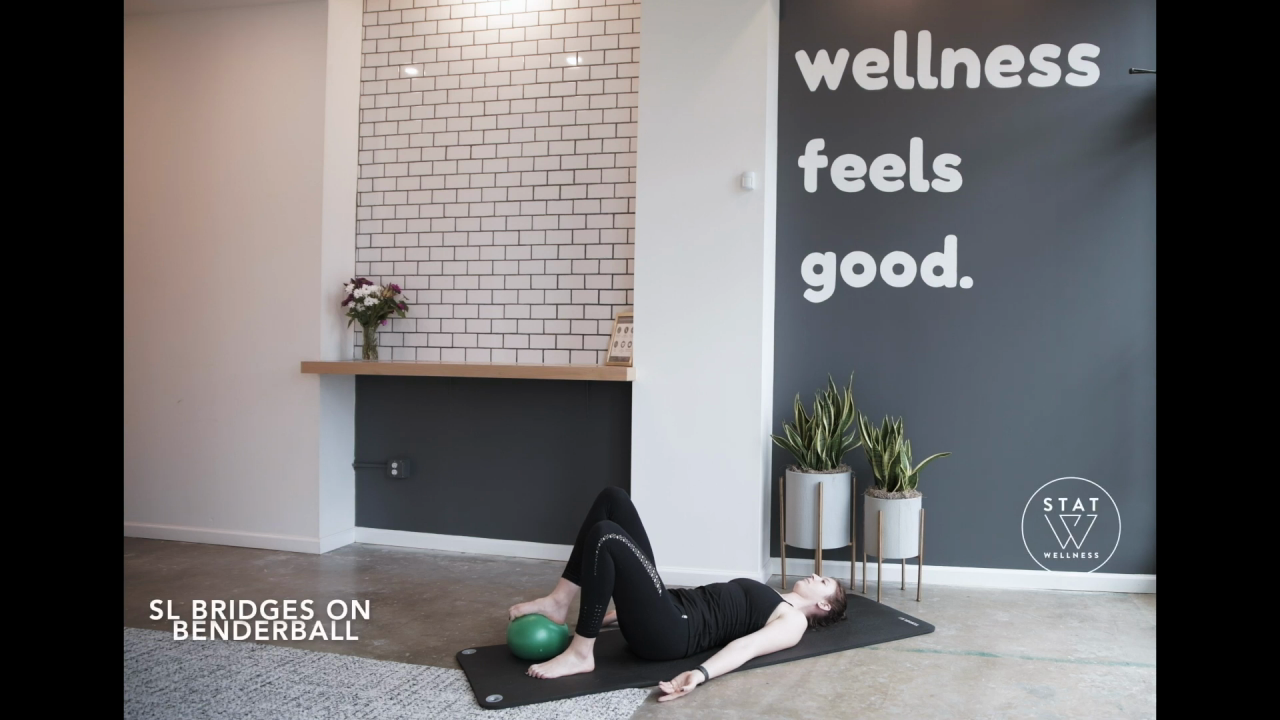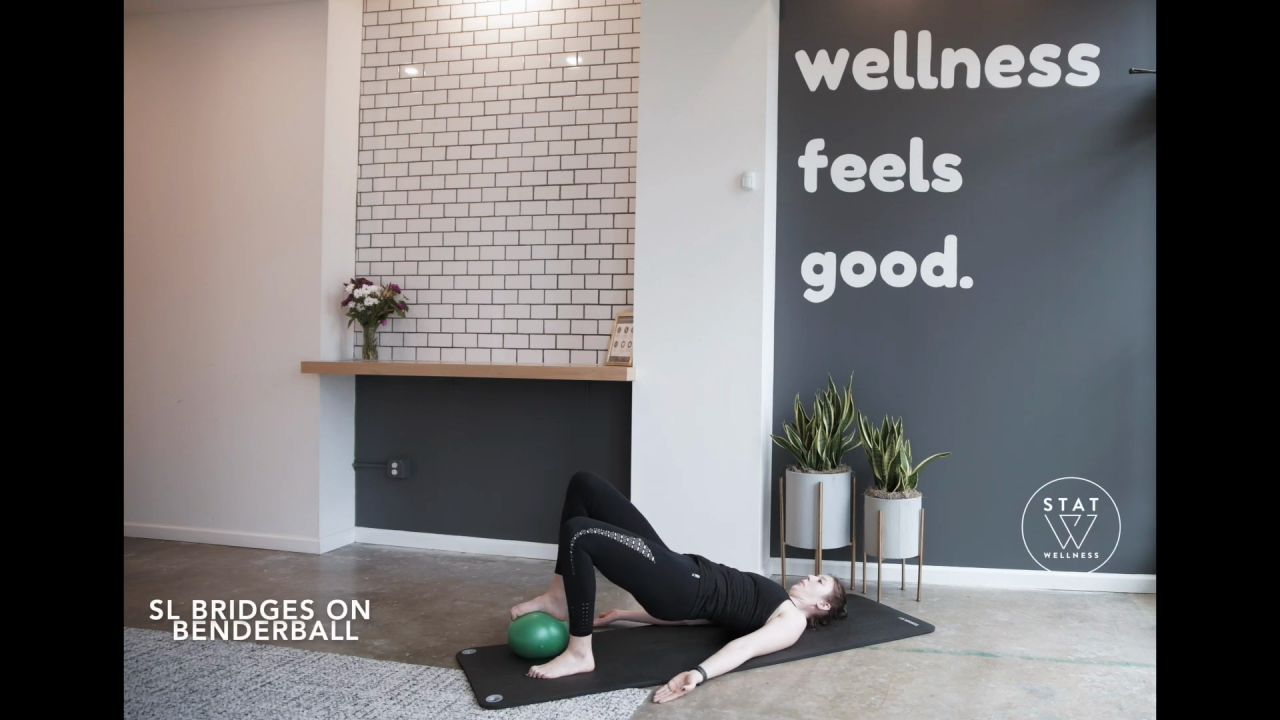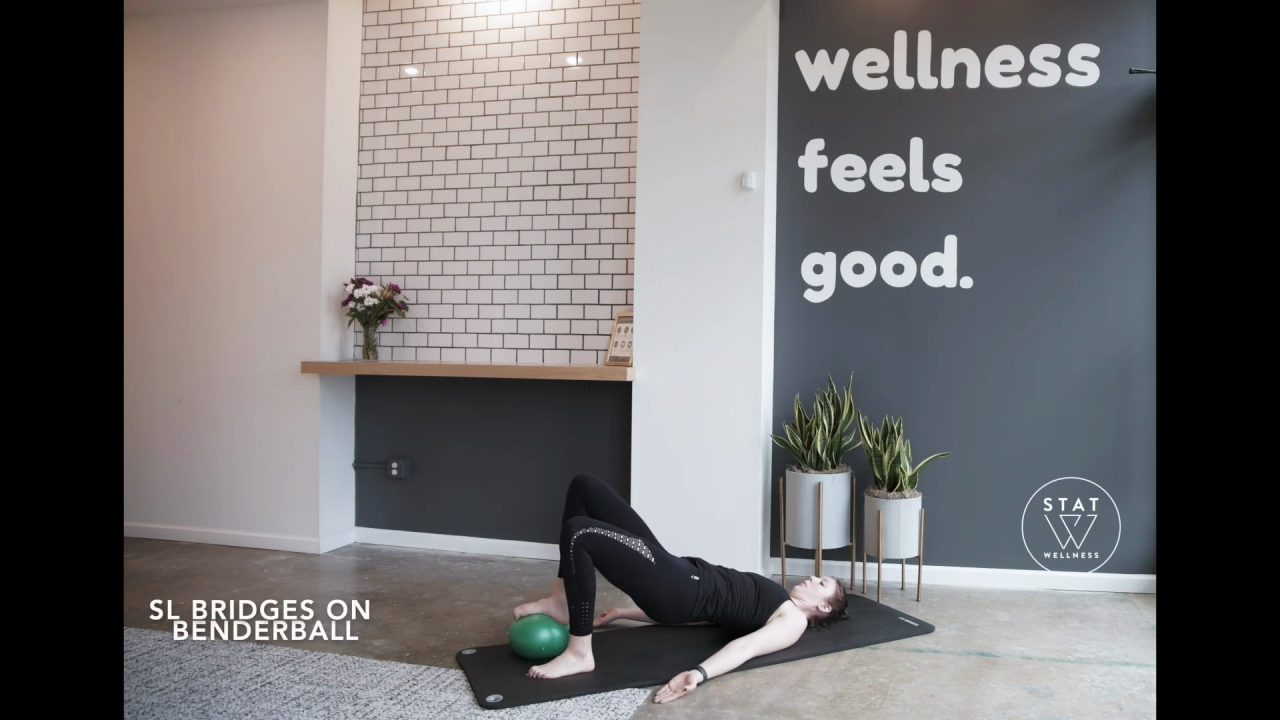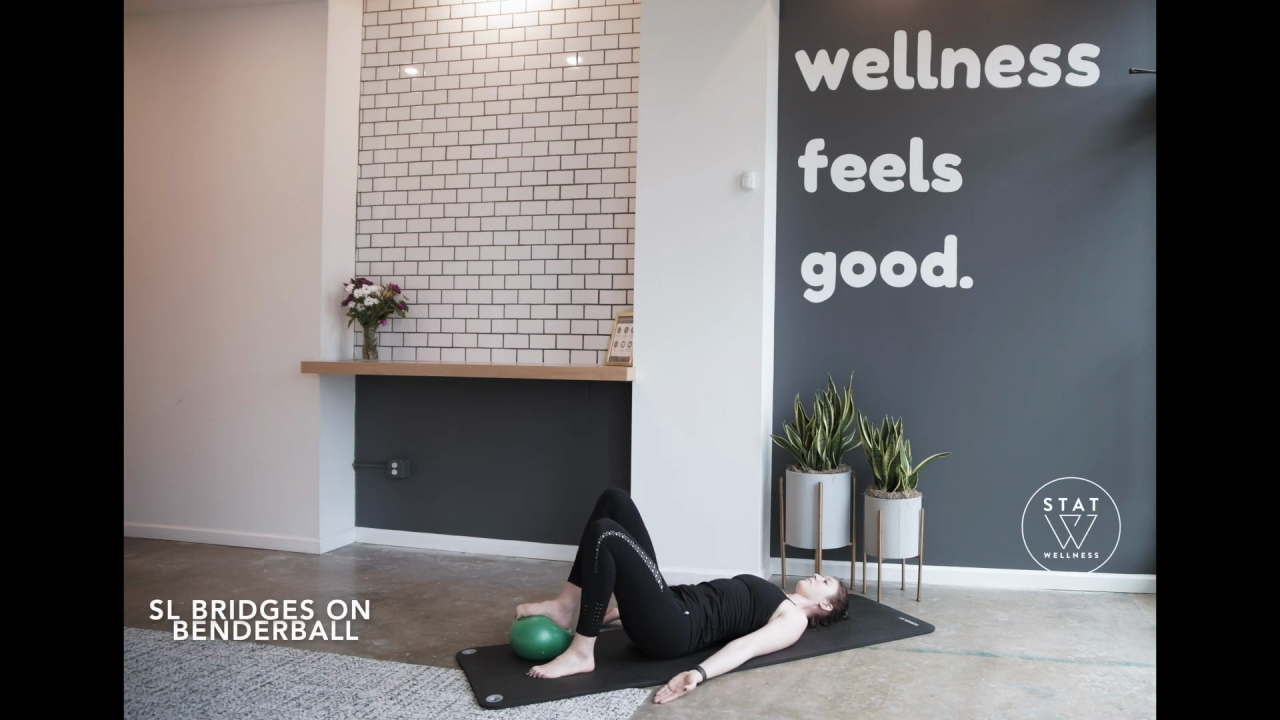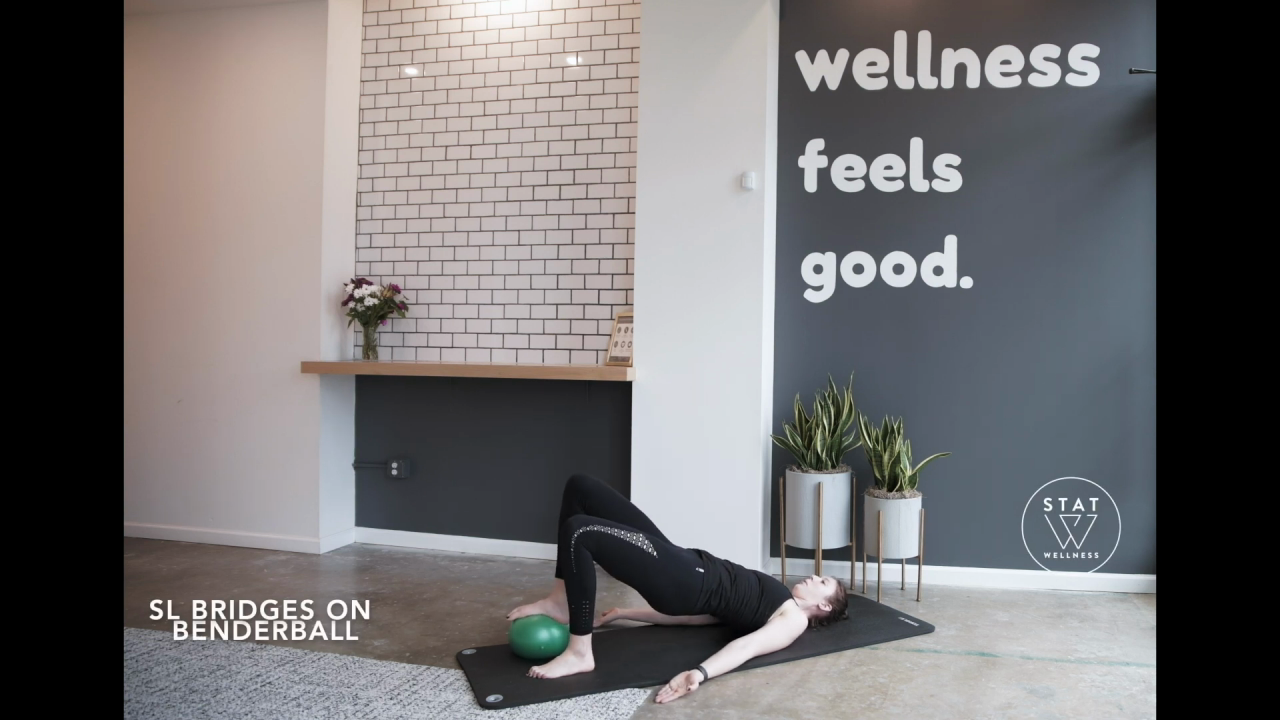
dt=1s
person 1, frame 1
left shoulder: (793, 621)
right shoulder: (767, 602)
left elbow: (746, 647)
left wrist: (699, 674)
right wrist: (618, 611)
left hip: (668, 632)
right hip: (667, 609)
left knee: (604, 535)
right knee: (612, 499)
left ankle: (580, 655)
right ankle: (558, 602)
person 1, frame 2
left shoulder: (793, 620)
right shoulder: (772, 603)
left elbow: (746, 647)
left wrist: (698, 674)
right wrist: (622, 614)
left hip: (682, 586)
right hip: (675, 571)
left knee: (578, 534)
right knee: (584, 484)
left ankle: (580, 654)
right ankle: (559, 597)
person 1, frame 3
left shoulder: (793, 620)
right shoulder: (773, 603)
left elbow: (746, 647)
left wrist: (697, 674)
right wrist: (620, 613)
left hip: (679, 589)
right hip: (677, 573)
left knee: (577, 533)
right knee: (584, 487)
left ankle: (579, 654)
right ankle: (561, 602)
person 1, frame 4
left shoulder: (793, 619)
right shoulder: (772, 602)
left elbow: (746, 647)
left wrist: (697, 674)
right wrist: (621, 609)
left hip: (671, 629)
right hip: (672, 604)
left knee: (604, 534)
right knee: (615, 499)
left ankle: (580, 655)
right ankle: (566, 606)
person 1, frame 5
left shoulder: (794, 618)
right shoulder: (772, 603)
left elbow: (747, 647)
left wrist: (699, 674)
right wrist: (618, 614)
left hip: (685, 580)
right hip: (679, 564)
left knee: (578, 531)
right knee: (579, 487)
left ankle: (579, 654)
right ankle: (561, 602)
